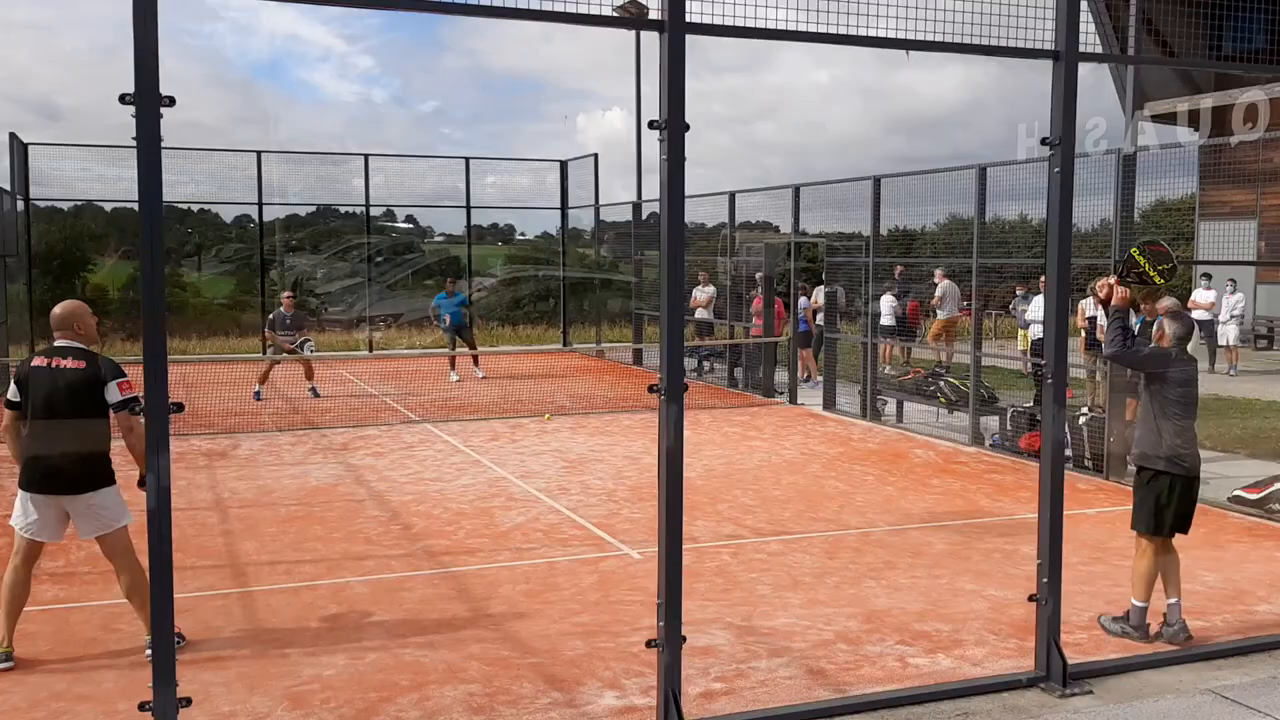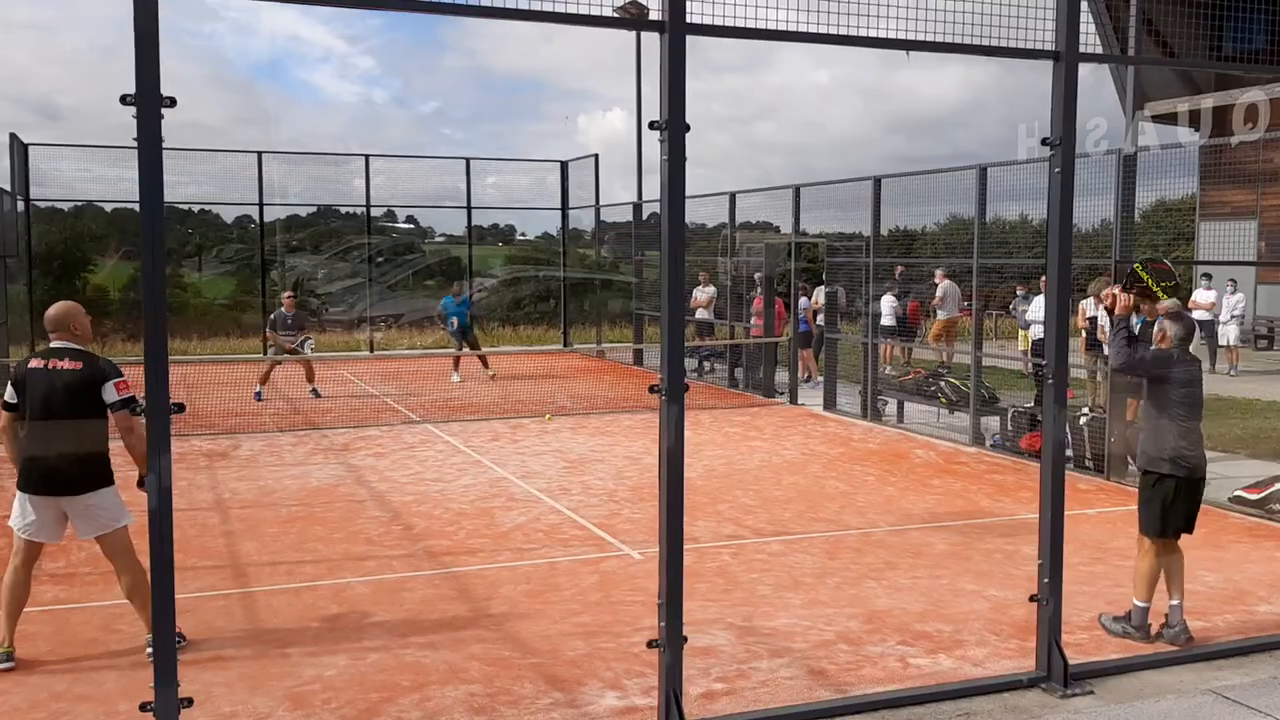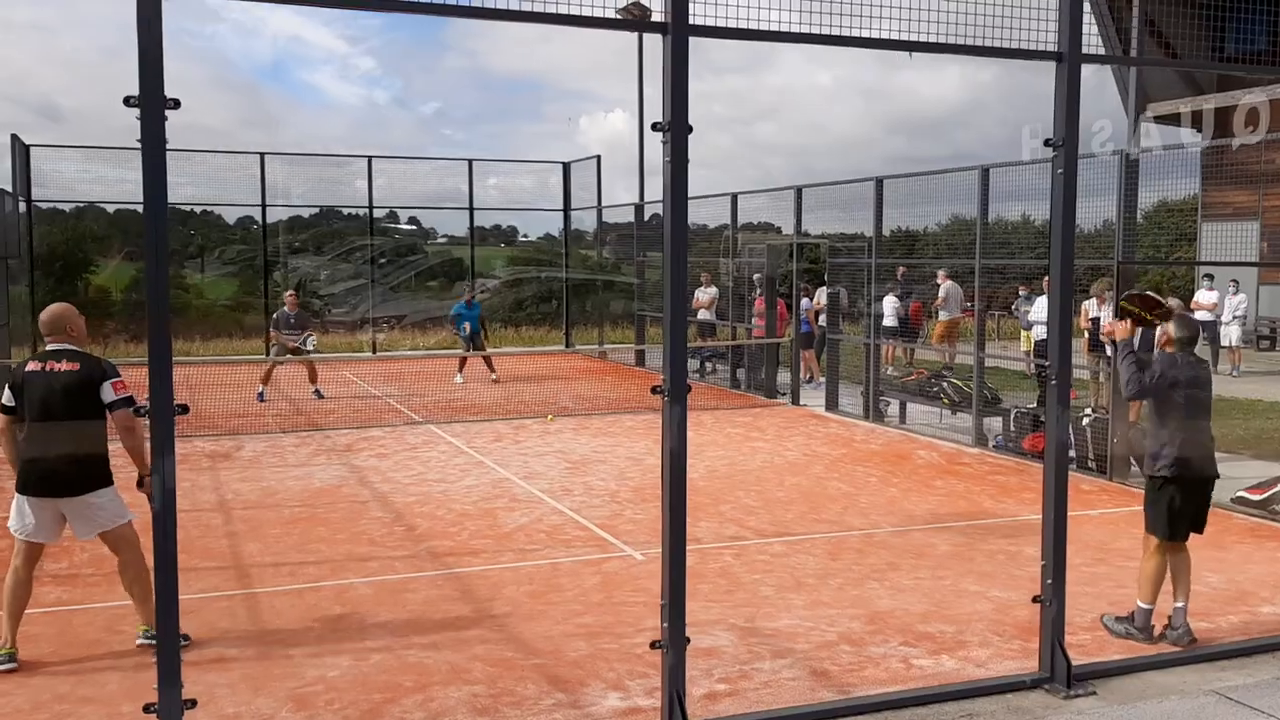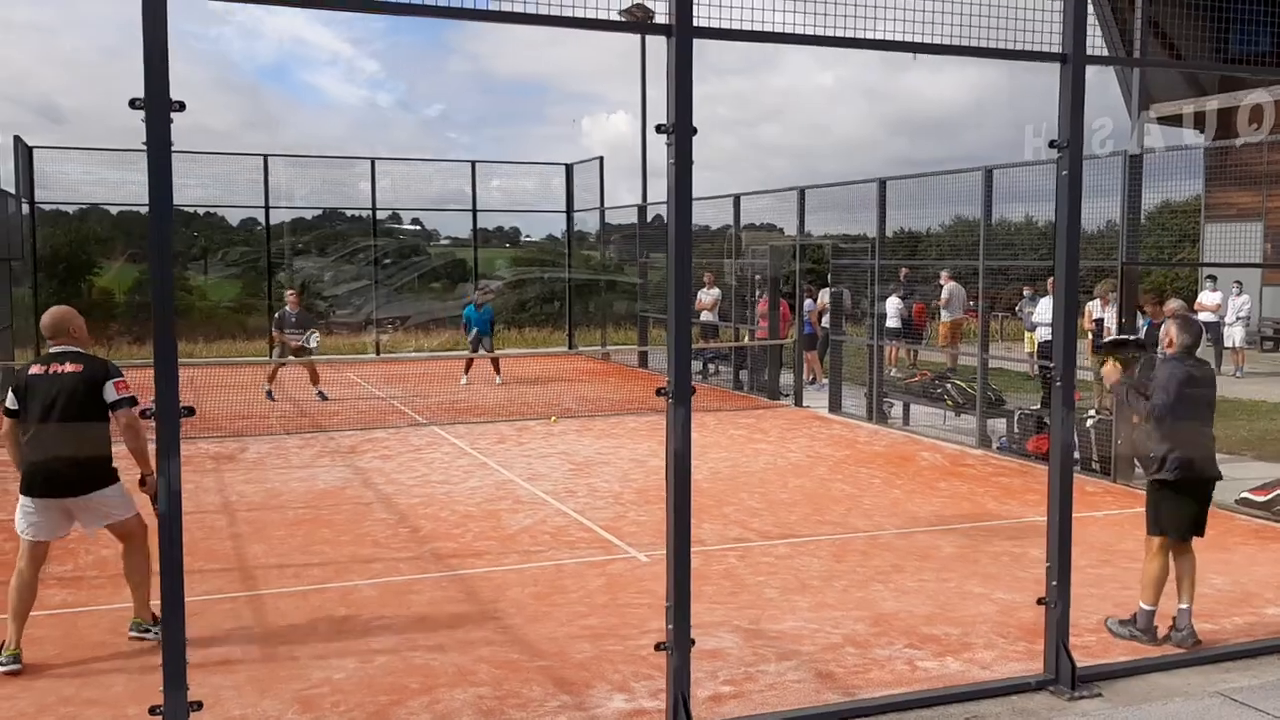
dt=0.1s
person 1, frame 1
right shoulder: (104, 369)
right elbow: (129, 427)
right wrist: (149, 472)
left hip: (37, 480)
right hip: (91, 480)
right knee: (123, 556)
right ankle: (154, 635)
person 1, frame 2
right shoulder: (101, 368)
right elbow: (128, 427)
right wrist: (148, 472)
left hip: (35, 481)
right hip: (89, 481)
right knee: (123, 556)
right ankle: (155, 634)
person 1, frame 3
right shoulder: (99, 370)
right elbow: (127, 426)
right wrist: (145, 473)
left hip: (34, 484)
right hip: (88, 482)
right knee: (128, 549)
right ankle: (149, 628)
person 1, frame 4
right shoulder: (102, 371)
right elbow: (130, 425)
right wrist: (148, 472)
left hip: (39, 482)
right hip: (92, 480)
right knee: (136, 535)
right ankle: (142, 619)
person 2, frame 1
left shoulder: (1163, 359)
right shoulder: (1184, 362)
left elbow: (1114, 351)
right elbow: (1130, 347)
left wrist: (1118, 308)
right wrist: (1114, 306)
left hip: (1160, 466)
right hip: (1184, 466)
left knee: (1147, 543)
right knee: (1163, 542)
left ankle: (1135, 621)
right ankle: (1174, 621)
person 2, frame 2
left shoulder: (1166, 360)
right shoulder: (1189, 363)
left elbow: (1121, 361)
right elbow: (1135, 354)
left wrist: (1122, 316)
right wrist: (1120, 315)
left hip: (1166, 468)
right hip: (1190, 468)
left knee: (1150, 544)
right knee: (1168, 544)
left ankle: (1136, 622)
right ankle: (1176, 623)
person 2, frame 3
left shoulder: (1169, 362)
right shoulder: (1198, 367)
left elbow: (1133, 389)
right elbow: (1151, 381)
left wrist: (1124, 343)
right wrist: (1127, 344)
left hip: (1172, 467)
right hip: (1200, 467)
left knee: (1155, 545)
right knee: (1176, 544)
left ankle: (1140, 623)
right ankle: (1179, 625)
person 2, frame 4
left shoulder: (1171, 367)
right shoulder: (1204, 371)
left elbow: (1154, 414)
left wrist: (1118, 385)
right wrist: (1129, 384)
left hip: (1173, 469)
right hip: (1202, 469)
left knee: (1157, 546)
right knee: (1182, 545)
left ankle: (1143, 624)
right ankle: (1183, 626)
